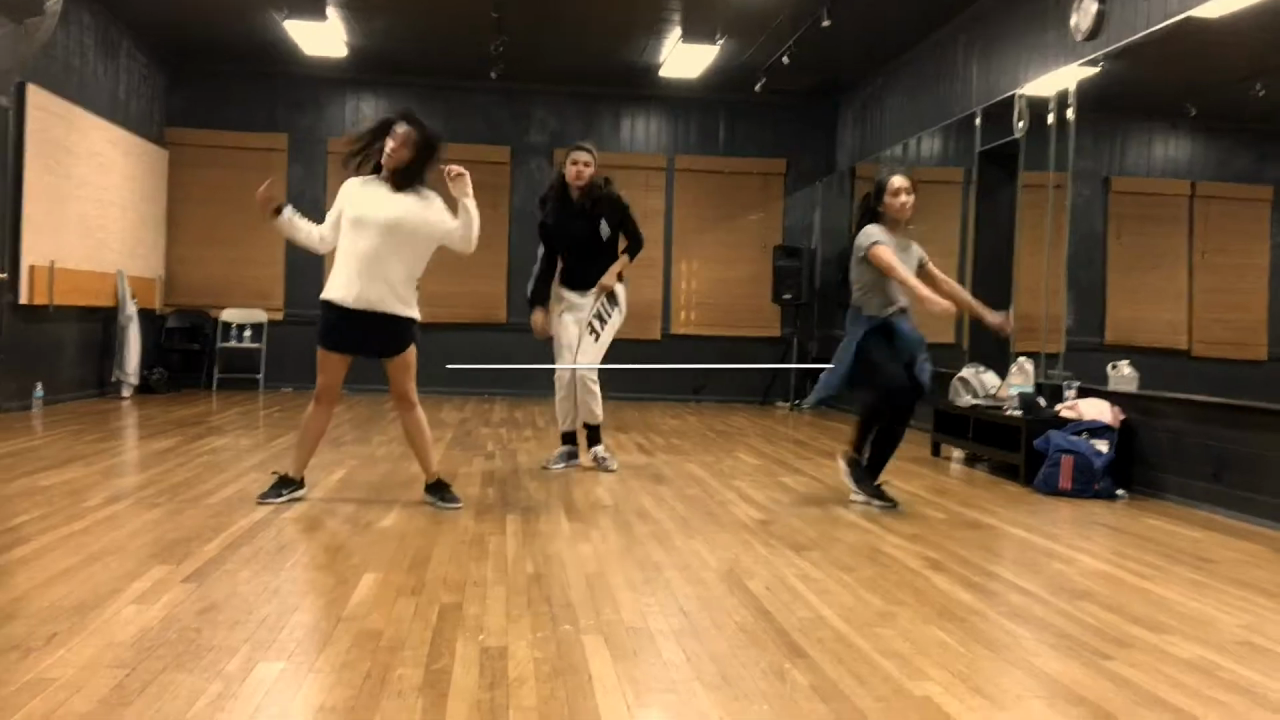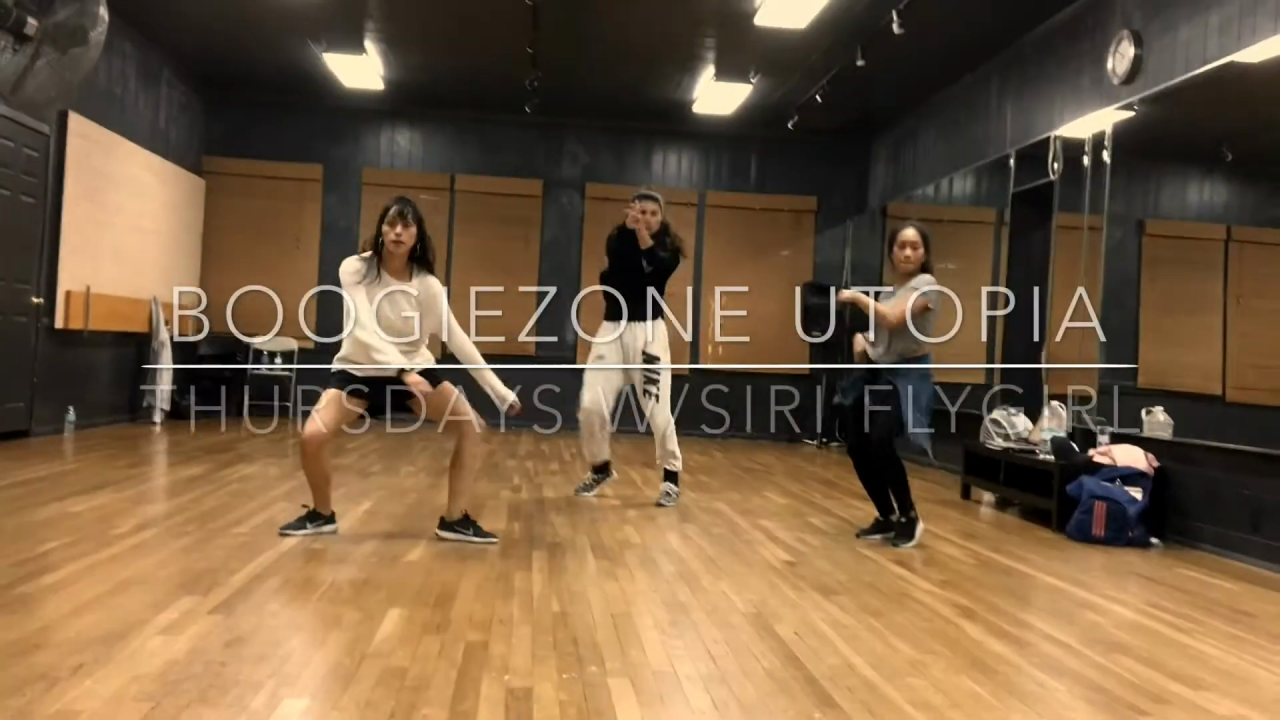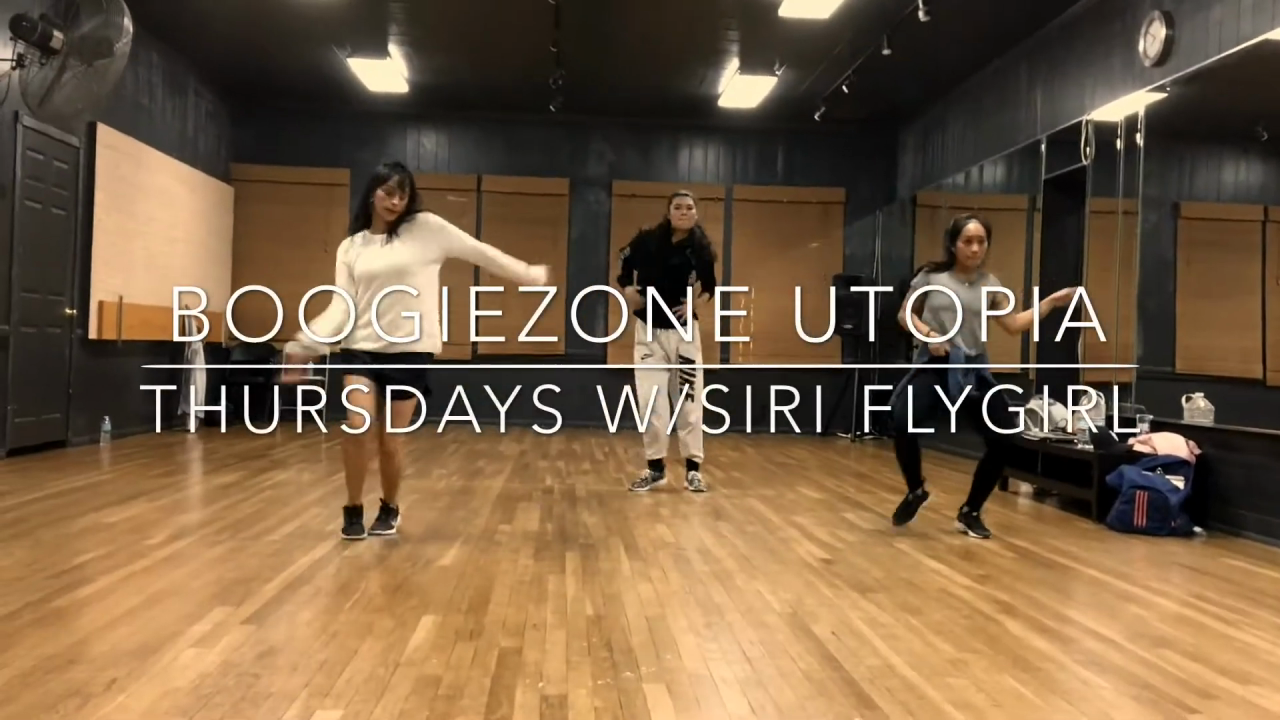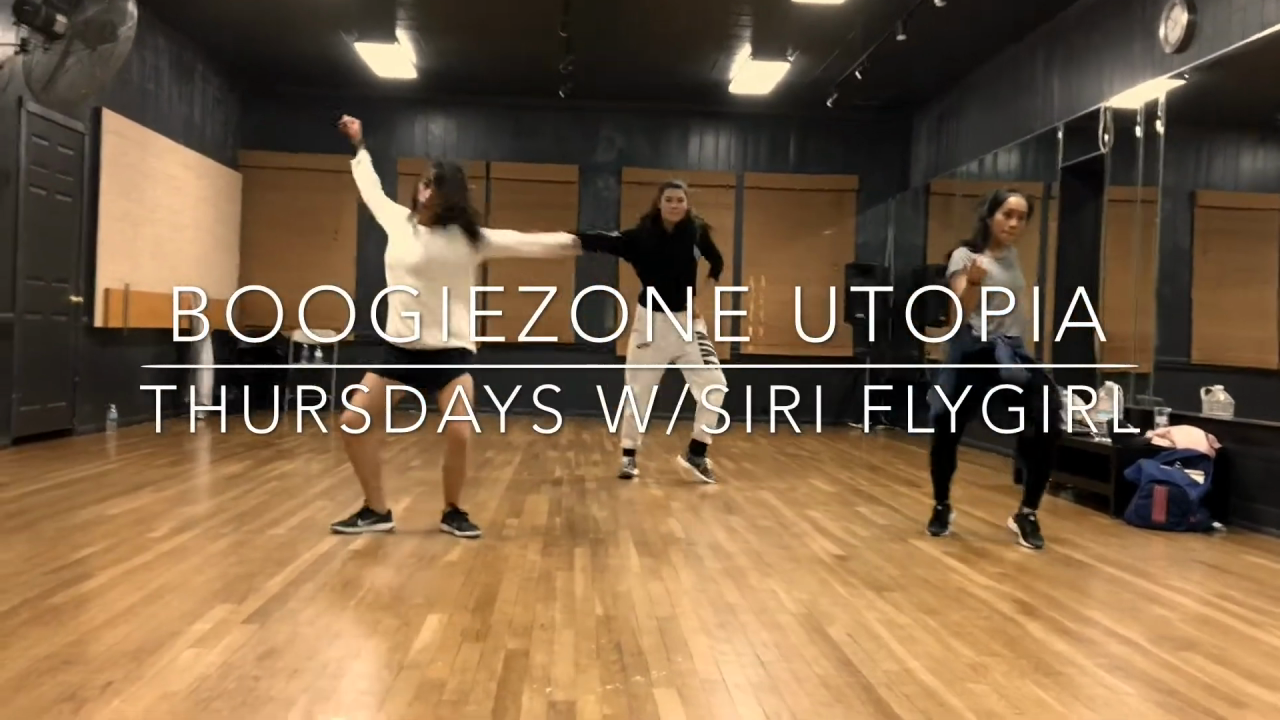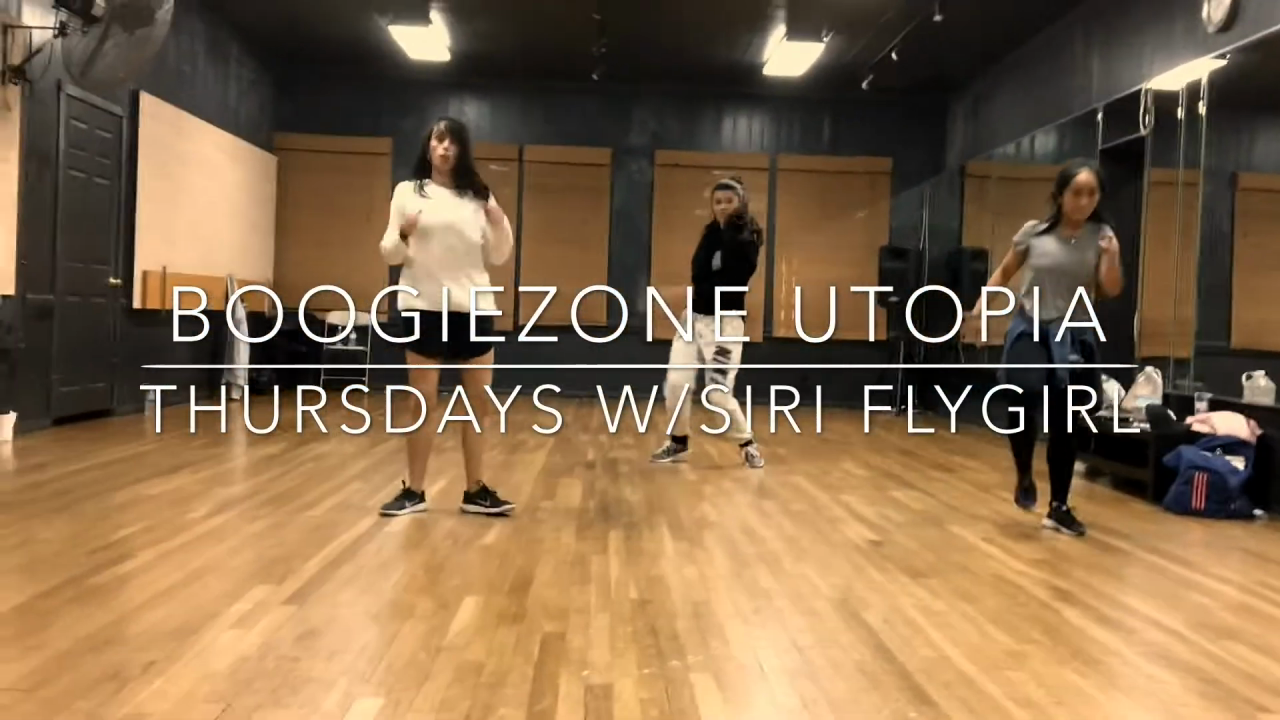
dt=1s
person 1, frame 1
left shoulder: (425, 203)
right shoulder: (354, 188)
left elbow: (466, 244)
right elbow: (323, 241)
left wrist: (463, 196)
right wrist: (280, 211)
left hip: (394, 311)
right hip: (341, 305)
left knee: (406, 399)
right knee: (324, 395)
left ankle: (434, 483)
right ankle: (292, 479)
person 1, frame 2
left shoulder: (428, 286)
right shoulder: (356, 269)
left elbow: (457, 338)
right elbow: (363, 329)
left wrist: (499, 390)
right wrist: (404, 372)
left hip: (413, 369)
right hip: (358, 370)
left knee: (471, 428)
right knee: (312, 436)
left ankle: (454, 519)
right ankle: (321, 514)
person 1, frame 3
left shoulder: (425, 227)
right shoulder: (351, 248)
left elbow: (476, 251)
right elbow: (342, 306)
left wrist: (526, 275)
right wrist: (305, 344)
left hip: (411, 350)
right hip: (362, 348)
left knee: (390, 441)
right knee: (359, 429)
left ankle: (389, 507)
right ankle: (353, 510)
person 1, frame 4
left shoulder: (463, 236)
right shoulder: (399, 221)
left elbow: (515, 241)
right elbow: (371, 190)
left wrist: (564, 241)
right wrist: (359, 147)
left hip: (448, 348)
right hip: (398, 347)
left knee: (458, 433)
right knee: (353, 422)
left ankle: (452, 513)
right ankle: (374, 510)
person 1, frame 5
left shoulder: (478, 196)
right shoulder: (408, 191)
left elbow: (497, 257)
right elbow: (391, 253)
left wrist: (501, 227)
right wrist: (399, 239)
left hip: (473, 308)
right hip: (423, 307)
left knee: (477, 401)
right knee: (423, 401)
left ankle: (475, 490)
right ankle: (414, 491)
person 2, frame 1
left shoulder: (911, 246)
right shoulder: (871, 234)
left elbow: (943, 283)
right elbow: (898, 273)
left wrist: (984, 313)
right wrist: (926, 297)
left hip: (896, 330)
right hip: (867, 330)
left knee: (903, 406)
right knee: (894, 388)
left ankle: (868, 482)
right ankle: (855, 457)
person 2, frame 2
left shoulder: (926, 286)
right shoulder: (888, 289)
left elbow: (895, 319)
left wrist: (857, 298)
right wrist: (861, 339)
left hip: (908, 375)
right hip: (876, 374)
left knee: (881, 444)
right knee: (857, 447)
left ankle: (909, 518)
right ankle: (888, 517)
person 2, frame 3
left shoulder: (989, 284)
right shoulder: (930, 277)
left elbow: (1012, 325)
right elbow: (905, 314)
left wrist: (1051, 302)
right wrist: (928, 333)
left hip: (974, 368)
right hip: (934, 365)
left knee: (1002, 442)
right knee: (904, 428)
left ankle: (970, 512)
right ankle: (915, 493)
person 2, frame 4
left shoulder: (1010, 254)
right shoulder: (964, 256)
right elbow: (963, 306)
left wrist: (1023, 325)
right wrist: (973, 280)
left hip: (1013, 356)
right hip: (973, 354)
left knee: (1045, 434)
right knee: (945, 435)
left ankle: (1026, 515)
right ankle: (942, 508)
person 2, frame 5
left shoulder: (1102, 237)
right shoulder: (1034, 232)
left elbow: (1110, 290)
right elbow: (1004, 271)
left wrist: (1112, 259)
right wrist: (982, 306)
left hip: (1077, 338)
right hip: (1031, 330)
left knee: (1065, 427)
right knee: (1031, 397)
left ankle: (1058, 509)
right ankle: (1025, 477)
person 3, frame 1
left shoulder: (609, 202)
right shoulder: (553, 207)
left elbow: (635, 242)
right elbow: (546, 259)
left wrist: (614, 272)
right wrist: (537, 305)
left hip: (605, 295)
right hip: (569, 297)
left knee: (586, 367)
right knee: (566, 372)
left ankle: (596, 443)
right ankle: (569, 446)
person 3, frame 2
left shoulder: (669, 248)
right shoulder: (621, 241)
left elbow: (658, 265)
right elbow: (613, 249)
left wrist: (646, 237)
right wrist: (628, 226)
left hip: (648, 331)
right hip: (611, 330)
left knee: (657, 409)
right knee: (591, 405)
left ankle: (670, 480)
right ankle: (600, 469)
person 3, frame 3
left shoulder: (700, 251)
right shoulder: (648, 240)
left elbow: (709, 288)
right elbow: (625, 261)
left wrist: (696, 305)
right wrist: (627, 288)
left hip: (681, 332)
right hip: (646, 330)
left knee: (688, 401)
right knee: (650, 398)
left ankle: (692, 469)
right ankle: (656, 467)
person 3, frame 4
left shoulder: (697, 233)
right shoulder: (643, 235)
left elbow: (717, 266)
right elbow: (609, 243)
right wrist: (575, 238)
left hip: (688, 321)
right hip: (651, 319)
left knee: (713, 386)
right knee: (638, 390)
left ankle: (696, 452)
right ankle: (629, 456)
person 3, frame 5
left shoulder: (747, 240)
right shoulder: (711, 234)
left elbow: (730, 283)
left hip: (726, 322)
right hip: (694, 318)
left knee: (718, 395)
right knee: (676, 385)
left ankle: (747, 444)
right ankle: (679, 441)
